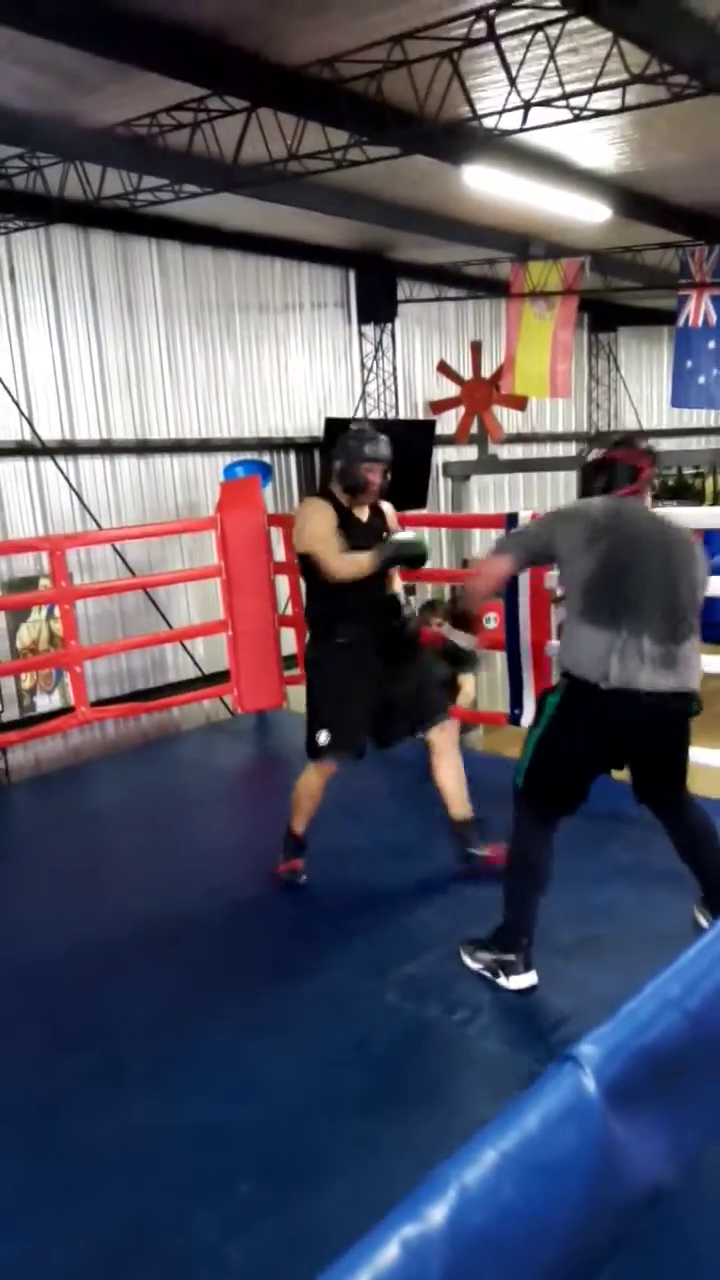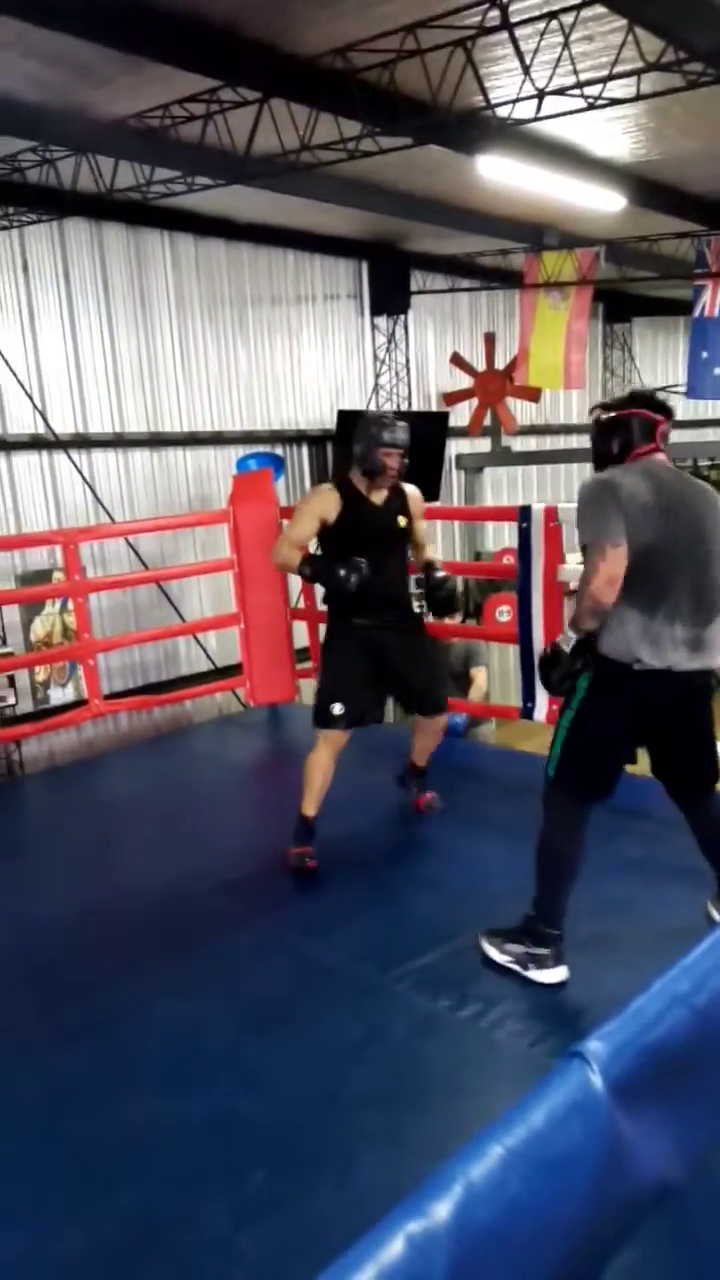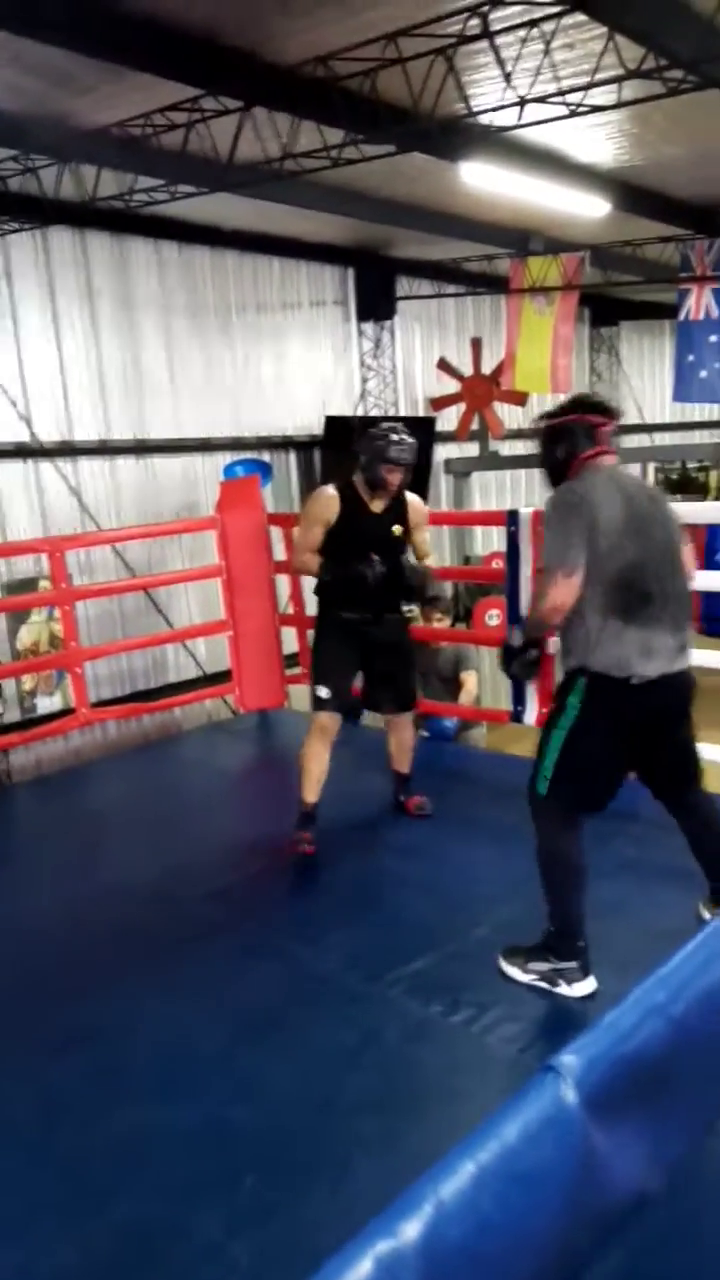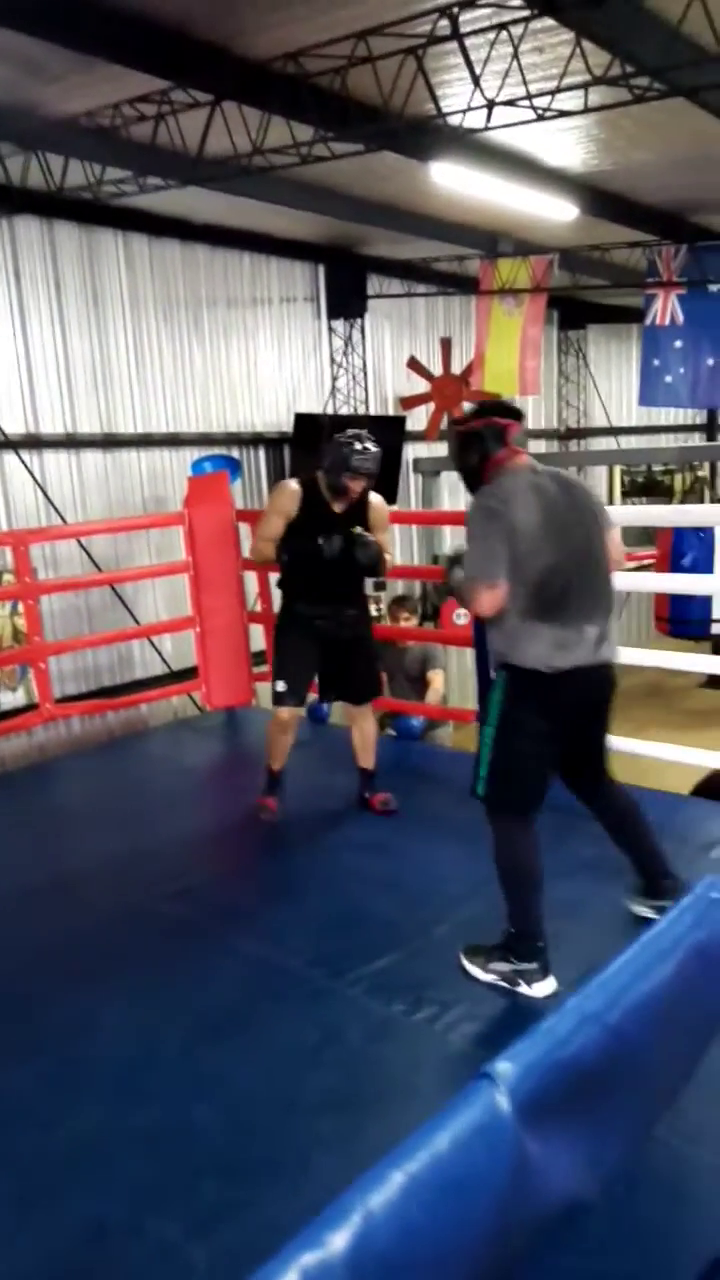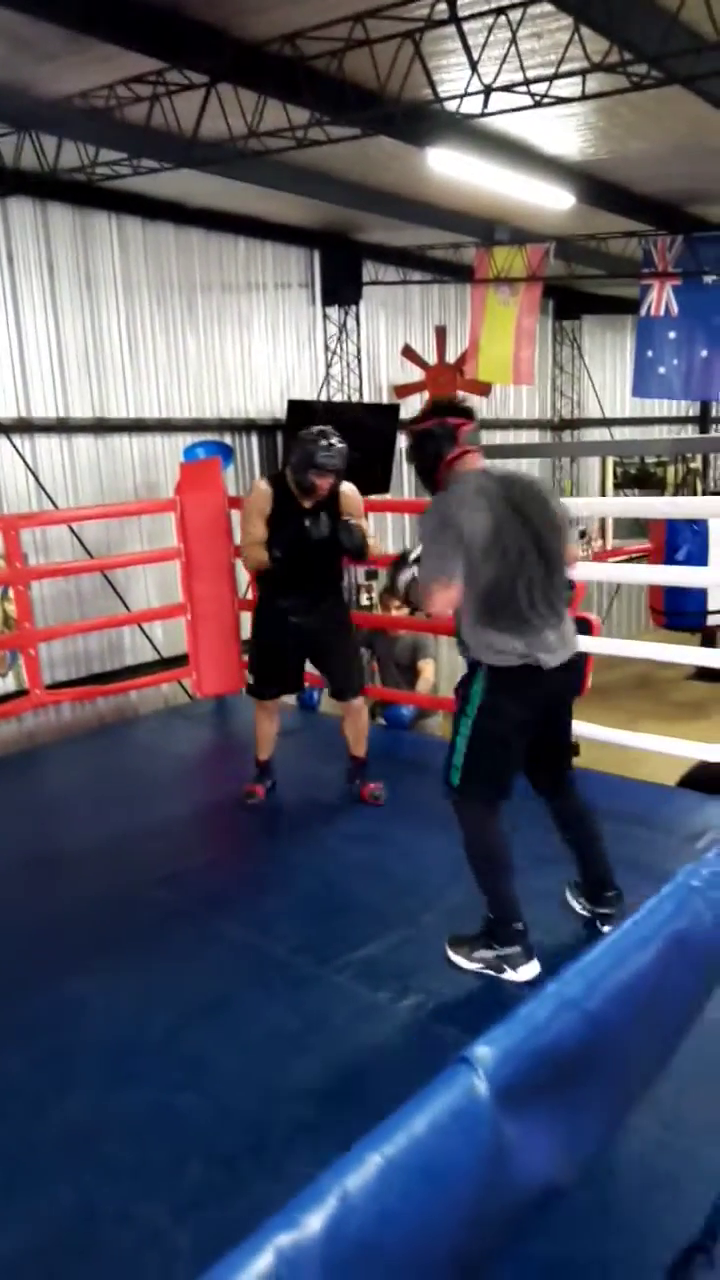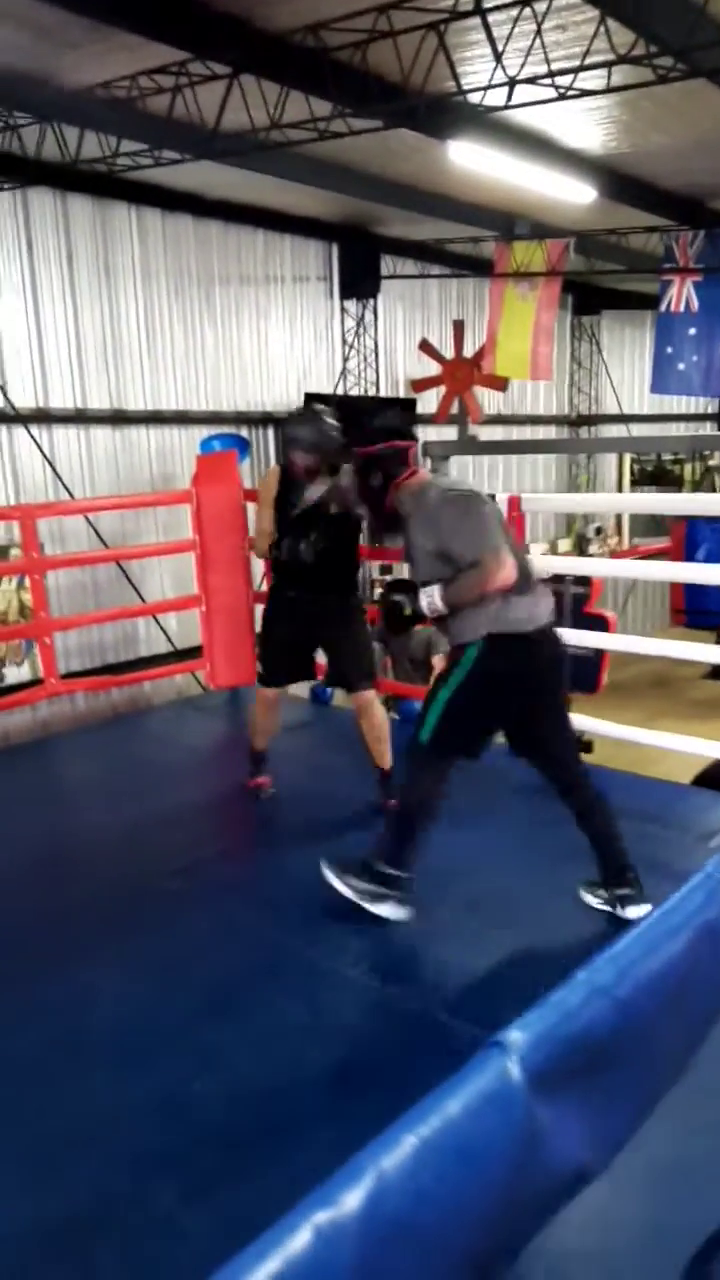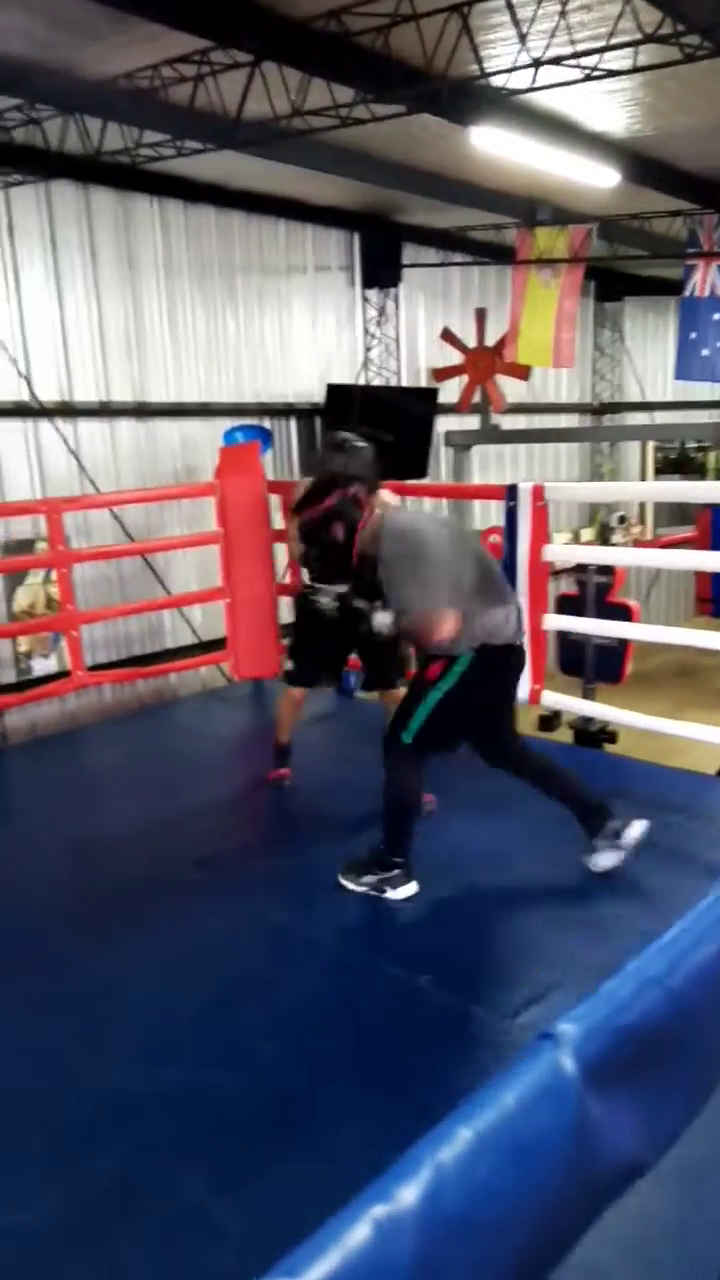
dt=0.2s
person 1, frame 1
left shoulder: (572, 519)
left elbow: (488, 573)
left hip: (594, 691)
right hip: (672, 695)
left knee: (536, 812)
right knee: (673, 802)
left ankle: (511, 950)
person 1, frame 2
left shoulder: (609, 486)
left elbow: (607, 572)
left wrist: (574, 641)
left hip: (620, 670)
left knee: (566, 797)
left ankle: (543, 940)
person 1, frame 3
left shoulder: (573, 501)
right shoulder: (652, 498)
left elbow: (557, 596)
left wrist: (524, 637)
left hip: (605, 682)
right hip: (669, 674)
left knee: (555, 811)
left ankle: (566, 955)
person 1, frame 4
left shoulder: (493, 504)
right shoulder: (577, 489)
left elbow: (486, 602)
right elbow: (613, 555)
left wrist: (465, 576)
left hip: (532, 678)
right hip: (595, 666)
left knee: (508, 811)
right knee: (593, 781)
left ankle: (529, 956)
right ankle: (665, 892)
person 1, frame 5
left shoulder: (451, 506)
right shoulder: (532, 488)
left elbow: (441, 600)
right elbow: (566, 557)
left wrist: (420, 580)
left hip: (505, 674)
right hip: (559, 662)
left knee: (473, 798)
right knee: (553, 778)
left ankle: (511, 943)
right ankle: (603, 893)
person 1, frame 6
left shoulder: (447, 502)
right shoulder: (424, 500)
left elbow: (500, 571)
left wrist: (435, 599)
left hip: (497, 649)
right hip: (534, 642)
left knee: (426, 756)
right knee: (559, 761)
left ankle: (389, 879)
right ankle: (623, 885)
person 1, frame 7
left shoulder: (399, 548)
right shoulder: (395, 521)
left elbow: (440, 629)
left wrist: (389, 624)
left hip: (478, 650)
right hip: (497, 643)
left knee: (404, 747)
right knee: (499, 746)
left ankle: (391, 868)
right ankle: (608, 825)
person 2, frame 1
left shoulder: (383, 513)
right shoulder: (317, 512)
right elbow: (340, 567)
left wrist: (399, 610)
right wrist: (392, 552)
left hip: (392, 645)
right hip: (340, 652)
left knee: (443, 733)
right knee: (326, 761)
left ankle: (467, 838)
right ankle: (293, 846)
person 2, frame 2
left shoulder: (409, 497)
right shoulder: (328, 499)
left elbow: (423, 547)
right elbow: (284, 553)
left wrist: (437, 576)
right wrist: (324, 572)
left hip: (402, 625)
right hip: (350, 632)
left knee: (434, 713)
right knee: (332, 736)
left ankle: (414, 778)
right ankle: (303, 832)
person 2, frame 3
left shoulder: (413, 505)
right shoulder: (329, 500)
left elbow: (422, 557)
right elbow: (300, 558)
left wrist: (419, 575)
right wrist: (342, 572)
left hip: (389, 623)
right hip: (339, 624)
left knee: (401, 712)
right knee: (325, 721)
left ankle: (403, 789)
right ankle: (307, 820)
person 2, frame 4
left shoulder: (374, 505)
right shoulder: (291, 494)
left elbow: (384, 563)
right elbow: (259, 549)
left wrist: (372, 556)
right wrist: (302, 552)
left hip: (351, 617)
right hip: (300, 617)
left knee: (361, 705)
right knee: (286, 712)
left ankle: (368, 785)
right ankle: (273, 784)
person 2, frame 5
left shoulder: (346, 496)
right shoulder: (263, 494)
left elbow: (366, 550)
right elbow: (251, 557)
left wrist: (355, 540)
right wrist: (291, 544)
left hip: (328, 609)
right hip: (277, 611)
left knee: (353, 700)
right knee: (268, 701)
left ankle: (359, 772)
right ankle: (263, 774)
person 2, frame 6
left shoulder: (347, 479)
right shoulder: (275, 479)
right elbow: (262, 542)
right wrist: (284, 549)
left hip: (340, 602)
right hip: (290, 601)
left knee: (364, 696)
right knee: (267, 692)
left ankle: (388, 782)
right ankle: (258, 763)
person 2, frame 7
left shoulder: (383, 503)
right shoulder: (308, 494)
right elbow: (299, 549)
right wrist: (317, 586)
left hip: (372, 603)
right hip: (323, 599)
left knee: (395, 692)
right knee: (296, 688)
right ankle: (281, 756)
